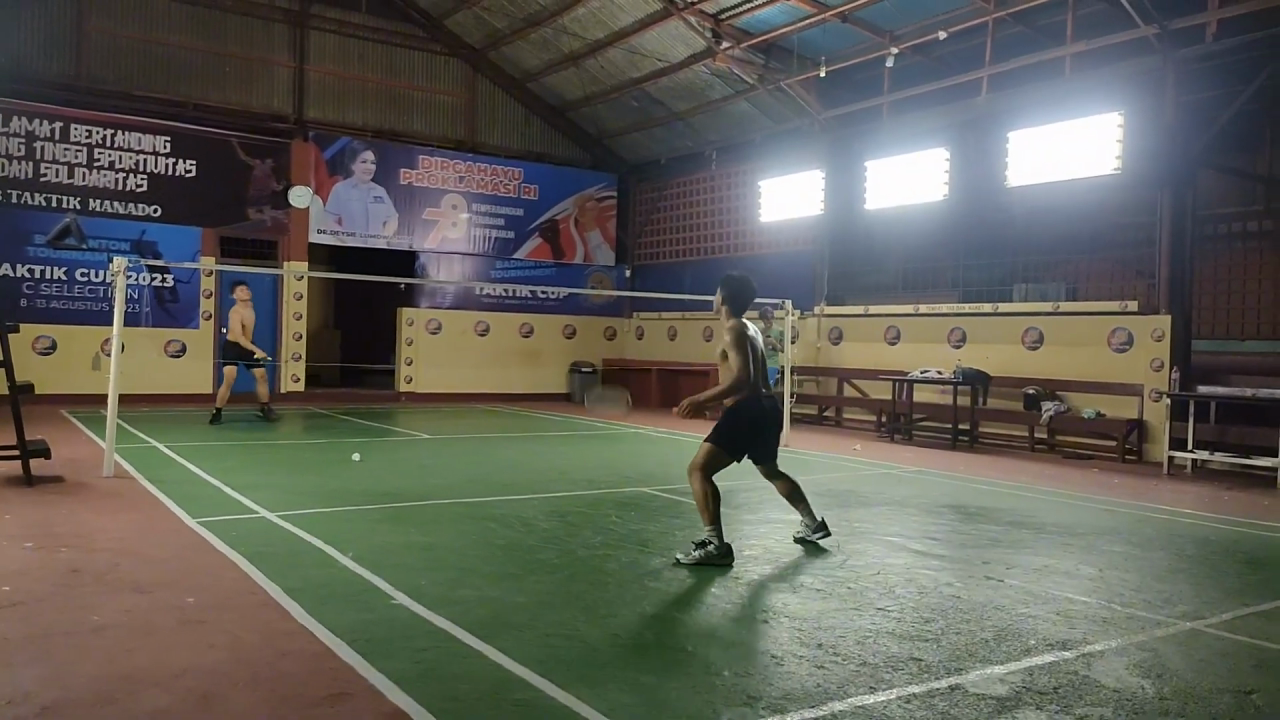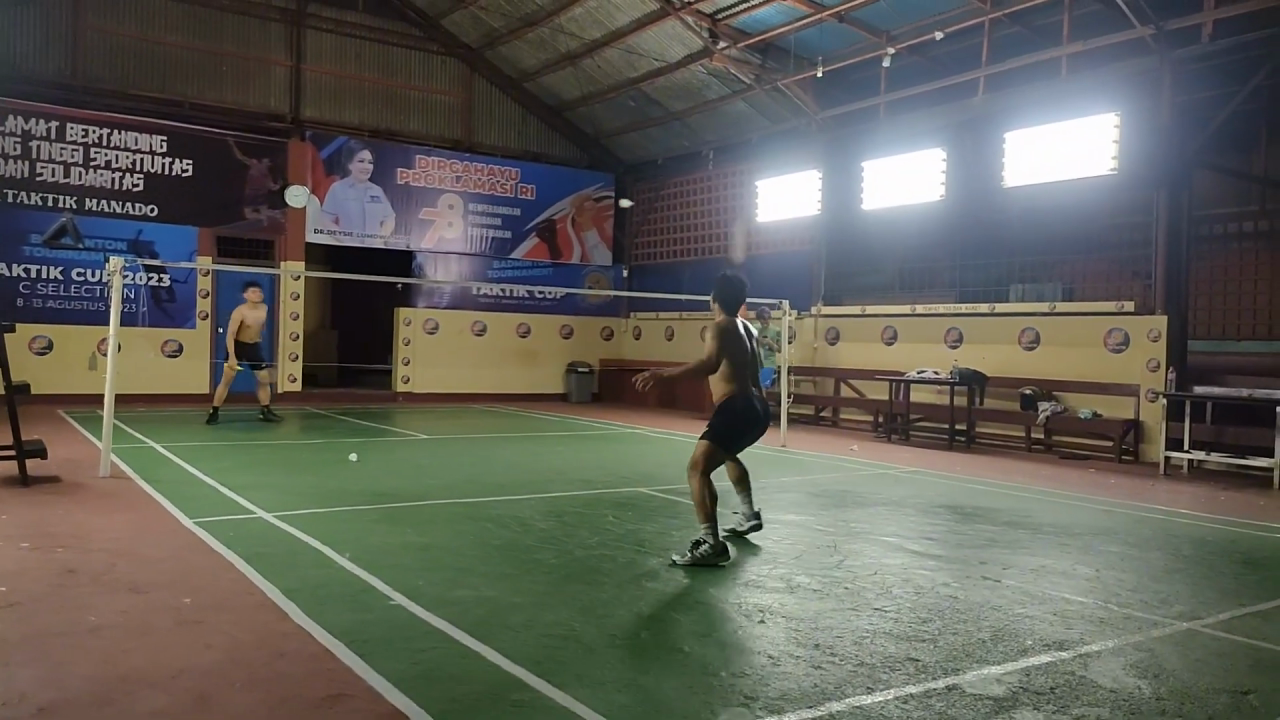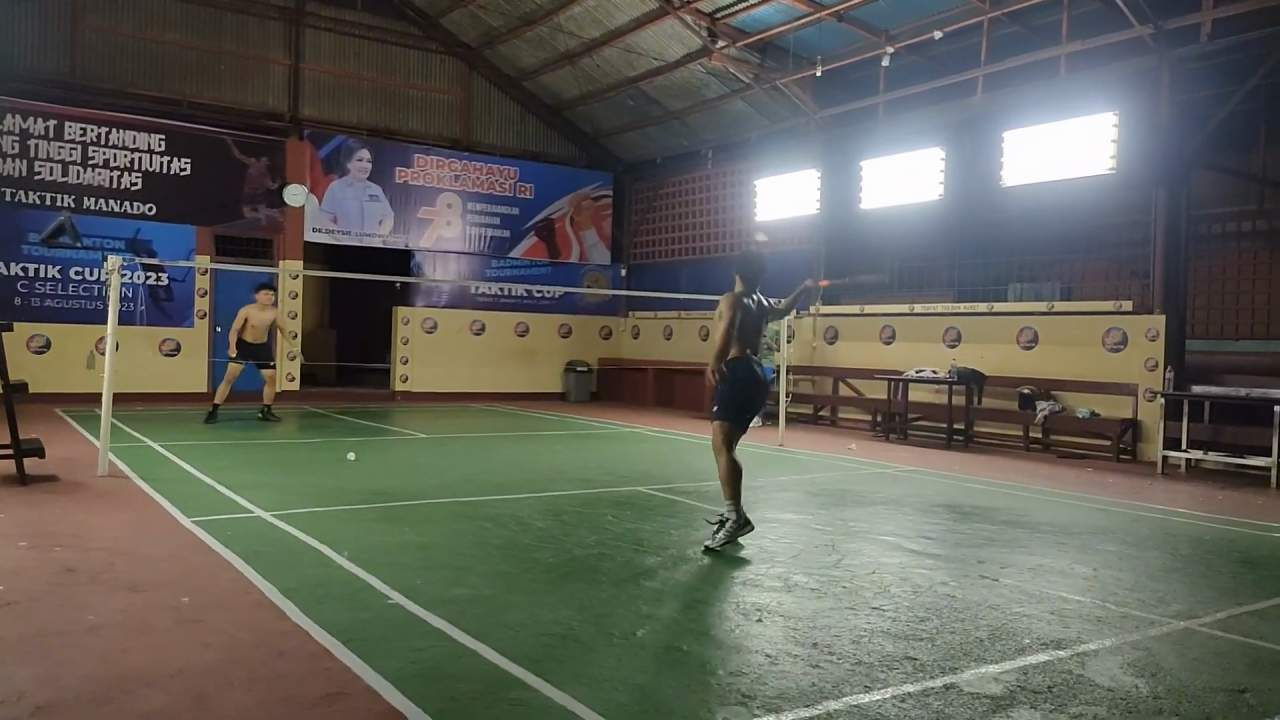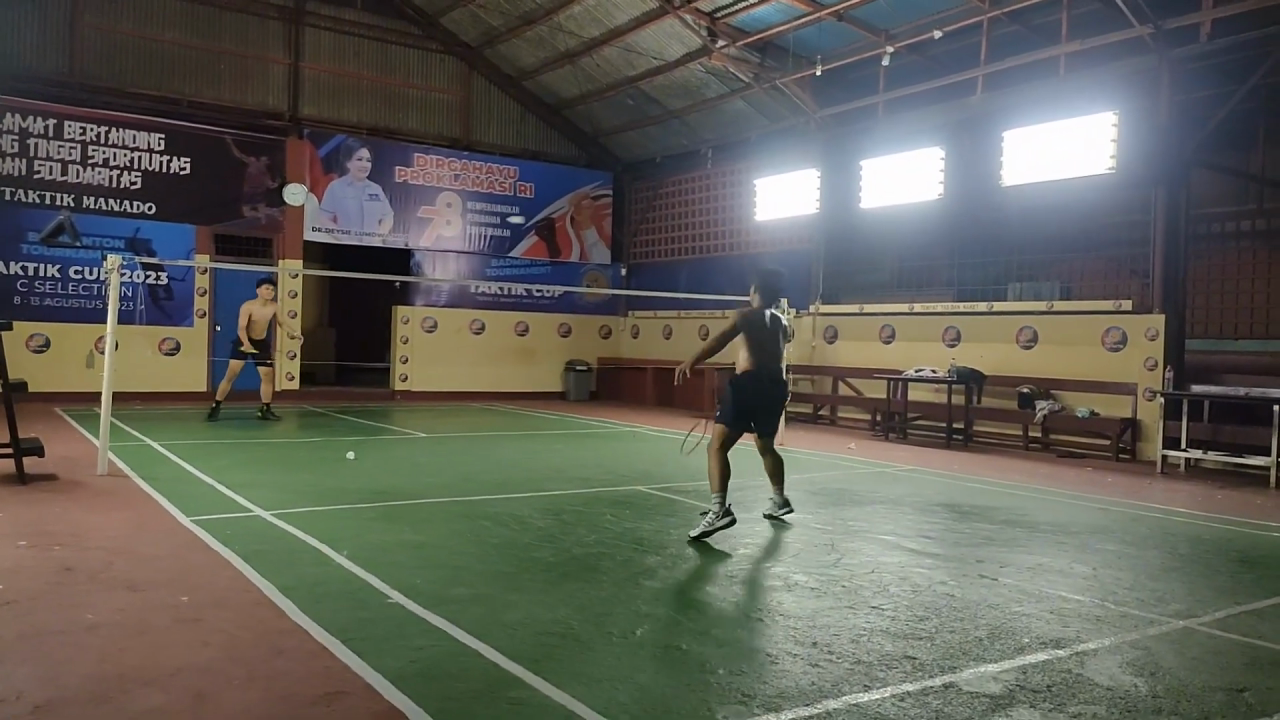
dt=0.2s
person 1, frame 1
left shoulder: (733, 332)
right shoulder: (750, 329)
left elbow: (742, 379)
left wrist: (701, 398)
right wrist: (706, 401)
left hip: (747, 412)
right hip: (768, 409)
left knee: (698, 470)
right knee: (771, 471)
left ankle: (715, 544)
right ankle: (813, 525)
person 1, frame 2
left shoulder: (720, 326)
right shoulder: (747, 328)
left elbow: (711, 363)
left wrist: (662, 373)
left hip: (736, 409)
right hip: (758, 409)
left knee: (698, 469)
right knee: (729, 457)
left ankle: (711, 544)
right ankle: (749, 514)
person 1, frame 3
left shoulder: (731, 300)
right shoulder: (762, 303)
left elbow: (729, 329)
right elbow: (783, 309)
left wrist: (715, 362)
right wrist: (801, 289)
left hip: (736, 373)
right hip: (755, 377)
left knee: (722, 446)
right knee: (726, 445)
left ankle: (734, 517)
right ankle: (735, 514)
person 1, frame 4
left shoulder: (748, 315)
right shoulder: (781, 322)
left elbow: (722, 338)
left wrist: (692, 361)
left hip: (751, 383)
right hip: (775, 386)
left knee: (717, 447)
right knee: (765, 446)
left ankle: (719, 510)
right ankle: (779, 501)
